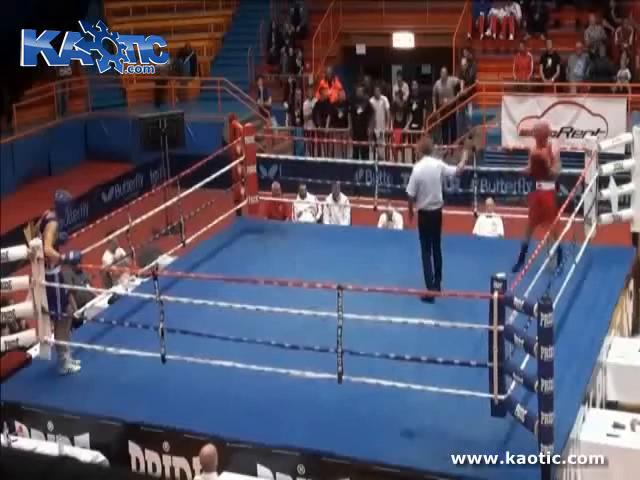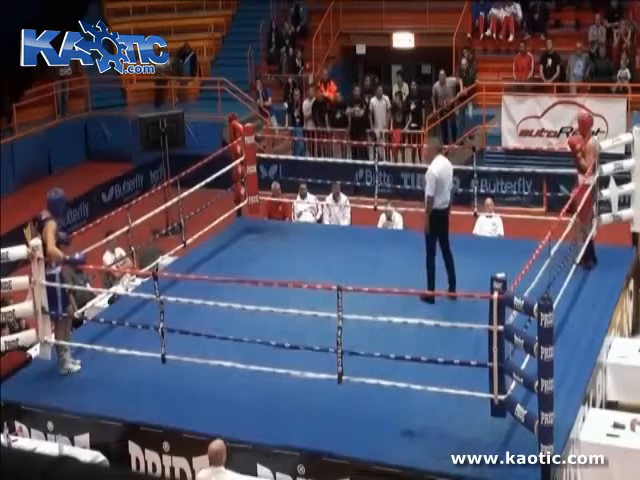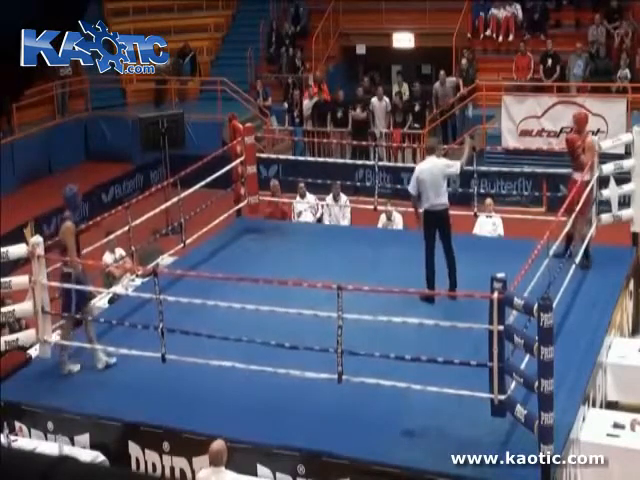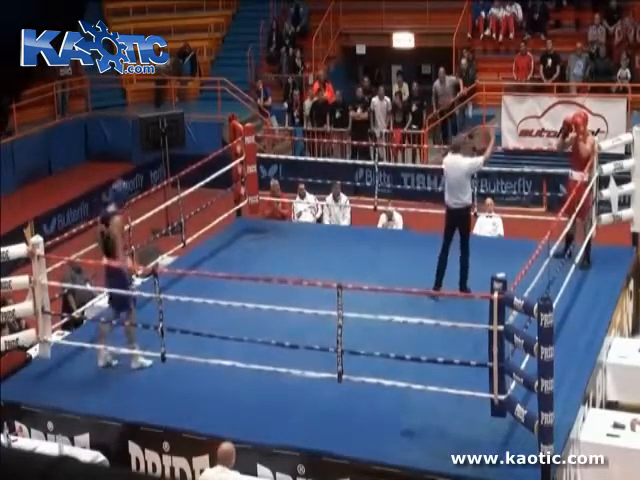
dt=1s
person 1, frame 1
left shoulder: (48, 216)
right shoulder: (53, 223)
left elbow: (37, 229)
right elbow: (47, 250)
right wrist: (66, 258)
left hip: (53, 272)
right hip: (51, 274)
left knee: (68, 311)
right knee: (60, 318)
left ankle: (66, 355)
right ankle: (63, 363)
person 1, frame 2
left shoulder: (45, 217)
right shoulder: (50, 223)
right elbow: (51, 249)
left wrist: (62, 237)
right wrist: (70, 259)
left hip: (54, 272)
right hip: (52, 274)
left knee: (69, 311)
right knee: (60, 319)
left ankle: (67, 356)
right ankle: (63, 363)
person 1, frame 3
left shoulder: (70, 220)
right shoulder: (68, 225)
right elbow: (72, 257)
right wrist: (80, 278)
left hip: (76, 273)
right hip: (72, 275)
left knee: (86, 313)
right knee: (70, 319)
left ankle: (98, 357)
right ankle: (64, 361)
person 1, frame 4
left shoulder: (104, 215)
right shoulder: (117, 219)
right elbow: (121, 250)
right wrist: (129, 272)
left hip: (109, 268)
right hip: (119, 270)
left knee: (114, 311)
right knee: (129, 312)
left ankle: (103, 354)
right ankle: (135, 358)
person 2, frame 1
left shoulder: (418, 168)
right shoulder: (439, 164)
left elbow: (411, 194)
right elbow: (456, 171)
left wrist: (410, 210)
right wrist: (464, 158)
left hip: (424, 213)
right hip: (437, 211)
left knee: (426, 252)
right knee: (436, 249)
left ankle: (430, 290)
right ankle: (436, 285)
person 2, frame 2
left shoulder: (433, 169)
right shoulder: (448, 164)
left elbow: (430, 197)
left wrist: (426, 219)
left hip: (435, 213)
right hip: (445, 211)
left knee: (431, 253)
right knee: (446, 249)
left ankle: (430, 292)
right ankle: (452, 288)
person 2, frame 3
left shoulder: (419, 168)
right shoulder: (443, 164)
left elbow: (413, 195)
right elbow: (461, 164)
left wrist: (417, 212)
right wrist: (467, 146)
left hip: (428, 213)
right hip: (443, 212)
left knee: (429, 253)
right knee: (448, 250)
left ankle: (430, 292)
right ankle: (452, 288)
person 2, frame 4
left shoulder: (447, 160)
right shoulder: (467, 163)
left elbow: (453, 150)
right elbow: (485, 157)
left wrist: (463, 138)
right wrist: (492, 139)
left hip: (450, 210)
right hip: (464, 210)
left knee: (444, 249)
right knee: (464, 249)
left ankle: (437, 286)
right ankle: (463, 286)
person 3, frame 1
left shoulder: (553, 152)
right shoulder: (534, 150)
left elbow: (556, 174)
right elbow: (528, 171)
left wrist: (547, 163)
right wrist: (531, 165)
left hip: (549, 192)
right hip: (537, 190)
left knee: (553, 228)
right knee: (531, 227)
left ankle: (559, 262)
right ankle: (521, 259)
person 3, frame 2
left shoulder: (590, 144)
right shoulder: (583, 140)
left elbow: (588, 168)
left wrist: (578, 153)
right wrist: (576, 150)
left hip: (587, 185)
right hip: (582, 183)
left knee: (585, 221)
right knee: (582, 220)
left ankle: (591, 258)
right ankle: (586, 255)
person 3, frame 3
left shoulder: (589, 140)
right shoulder: (575, 138)
left elbow: (587, 164)
left wrist: (578, 149)
right wrist: (569, 147)
left hip: (584, 181)
right hip: (574, 179)
left knee: (583, 219)
right knee: (571, 216)
left ankle: (586, 257)
right ankle: (567, 250)
person 3, frame 4
left shoulder: (589, 139)
right shoulder: (573, 137)
left elbow: (584, 153)
right elbow: (560, 148)
left wrist: (580, 135)
right wrist: (564, 133)
left hip: (584, 181)
right hip: (573, 179)
left knee: (584, 219)
right knee: (571, 216)
left ankle: (587, 257)
right ankle: (567, 249)
